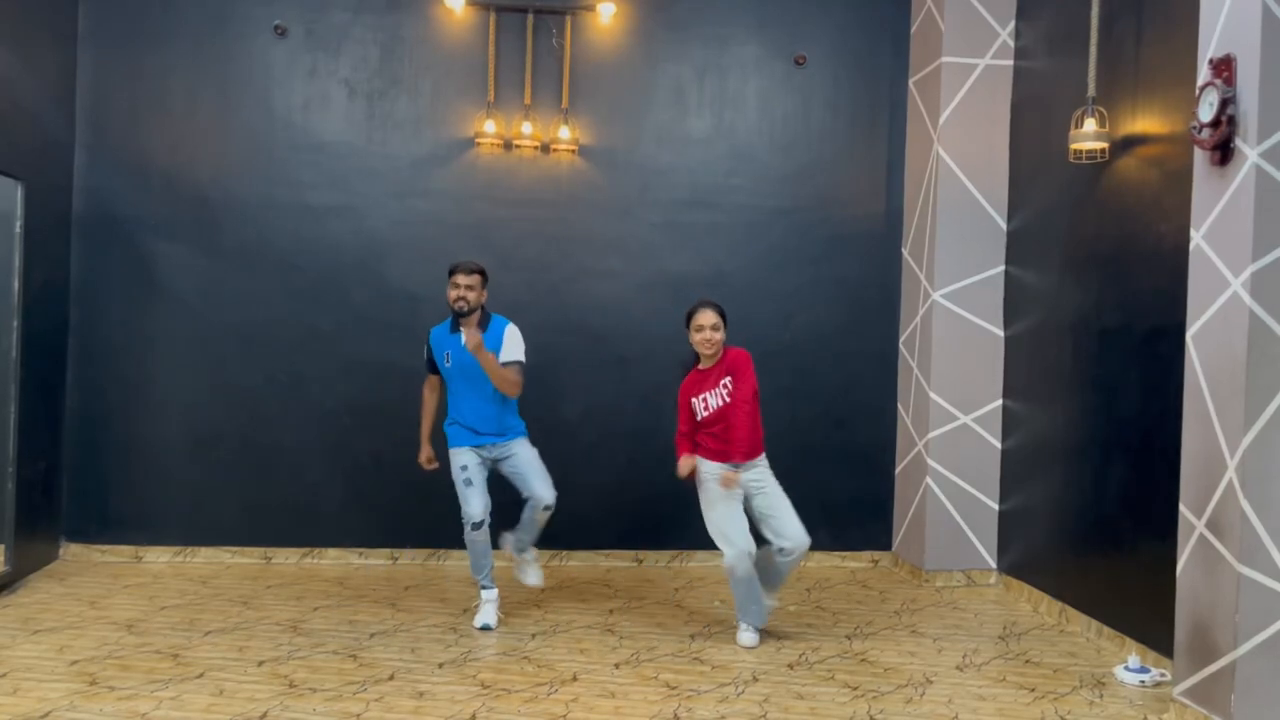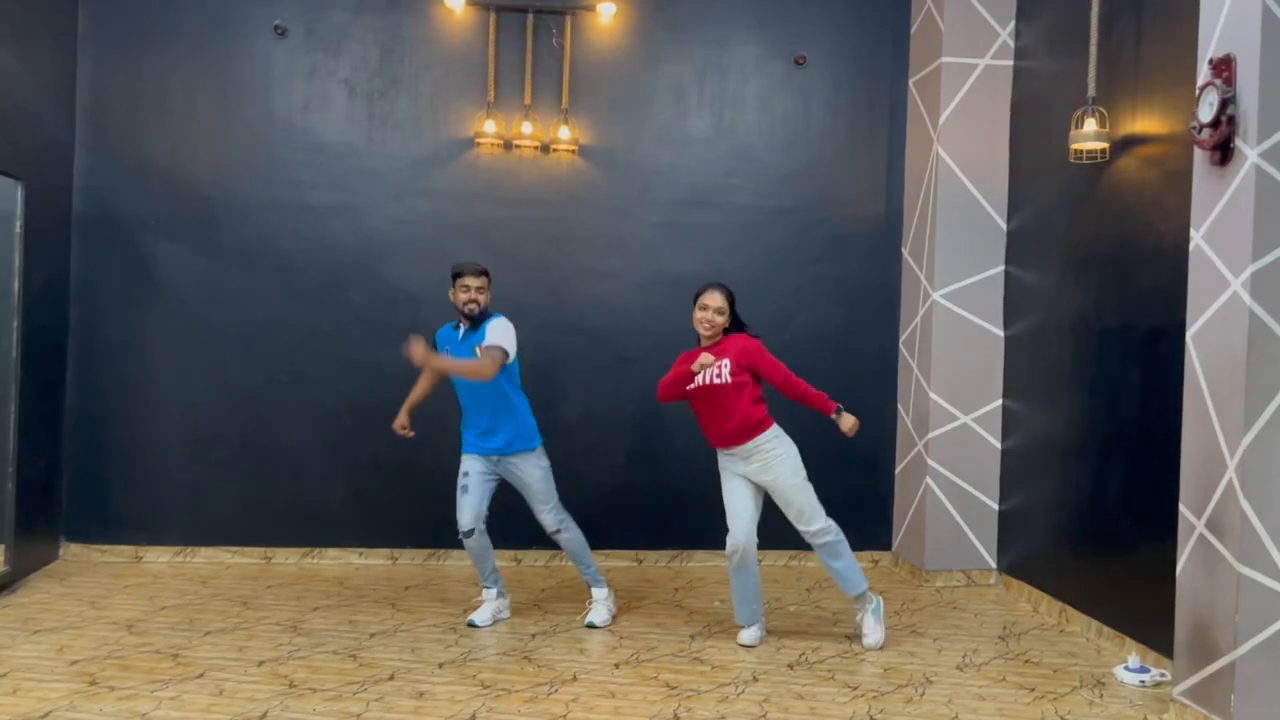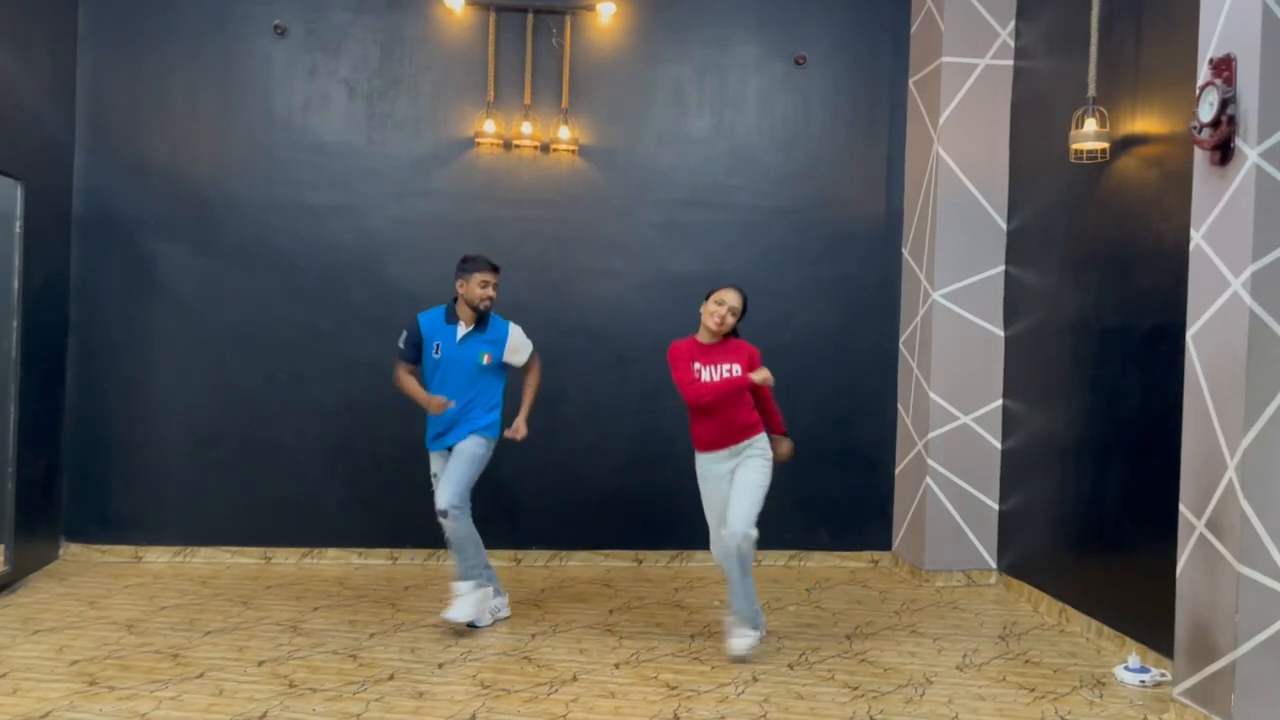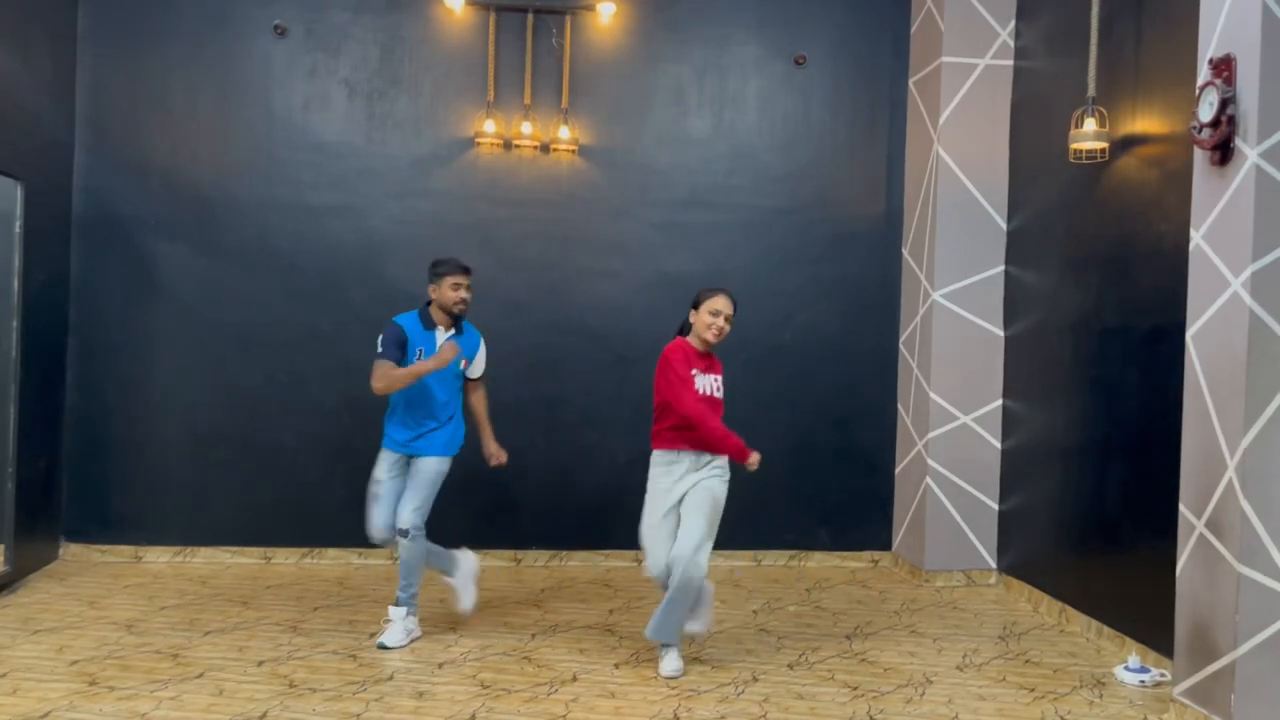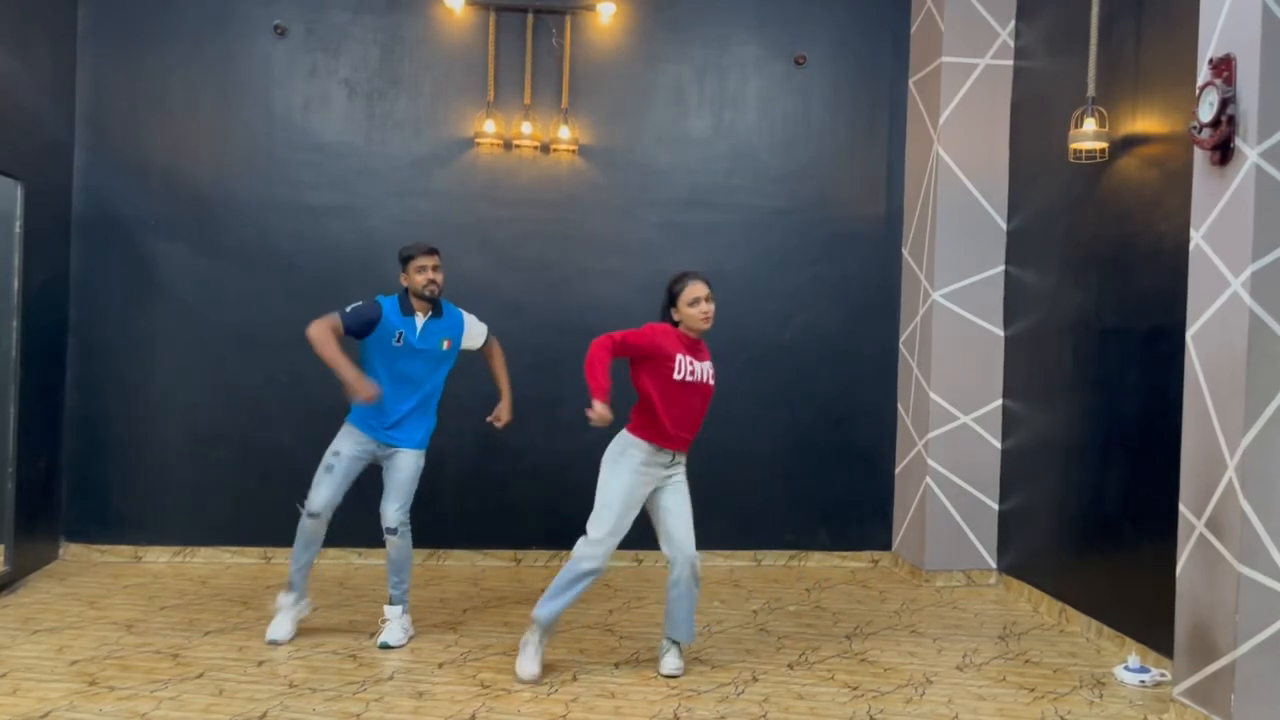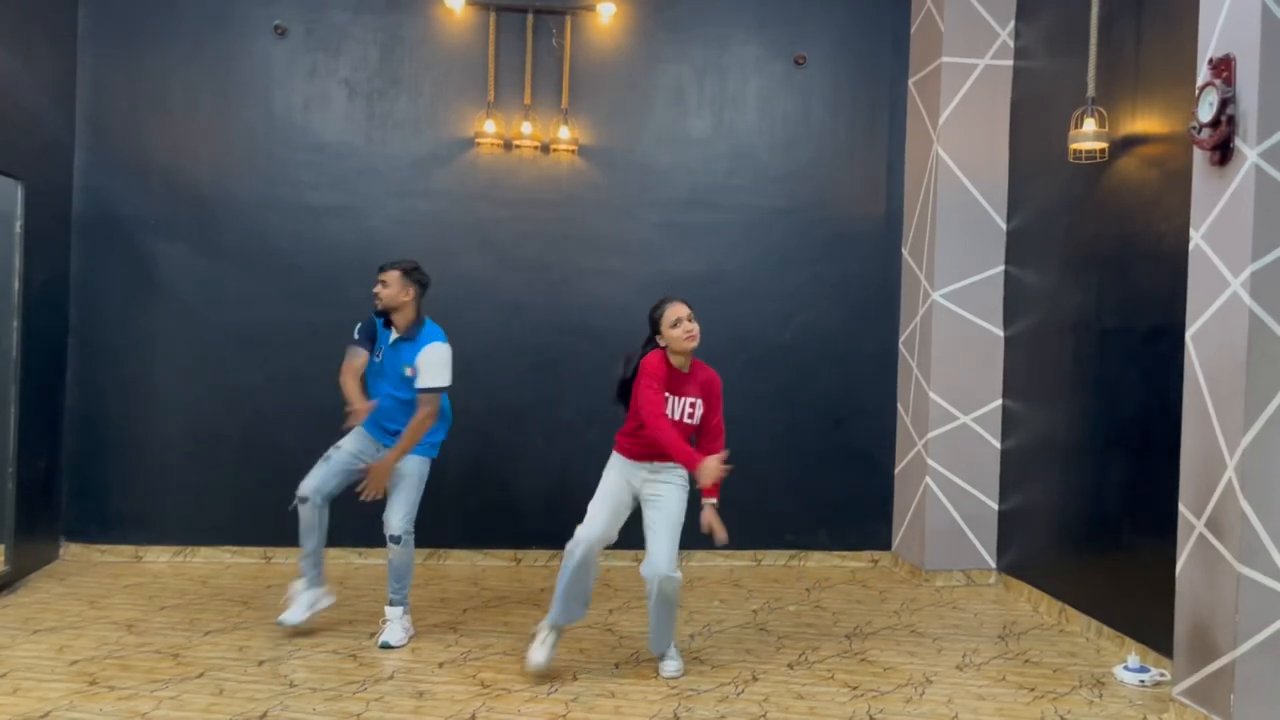
dt=0.3s
person 1, frame 1
left shoulder: (506, 331)
right shoulder: (437, 337)
left elbow: (513, 388)
right elbow: (431, 387)
left wrist: (481, 352)
right wrist: (425, 441)
left hip: (509, 436)
right hip: (464, 441)
left knee: (544, 498)
right knee: (476, 516)
left ankle: (520, 546)
right ankle: (488, 597)
person 1, frame 2
left shoulder: (499, 327)
right shoulder: (444, 336)
left elbow: (486, 370)
right elbow: (436, 372)
left wrist: (430, 358)
right wrist: (405, 409)
left hip: (520, 447)
right hip: (477, 450)
left knee: (553, 520)
right knee: (468, 525)
left ankle: (599, 591)
right ankle: (495, 596)
person 1, frame 3
left shoulder: (504, 332)
right shoulder: (424, 324)
left elbow: (532, 365)
right elbow: (402, 372)
left wrist: (523, 416)
right wrist: (425, 399)
left hip: (477, 434)
right hip: (439, 439)
left knee: (449, 505)
right knee: (455, 518)
left ankle: (469, 586)
right ankle: (493, 596)
person 1, frame 4
left shoulder: (472, 340)
right shoulder: (400, 329)
right elbow: (379, 383)
left wrist: (488, 438)
right wrist: (431, 364)
left hip: (437, 447)
right hip: (397, 444)
left knee: (405, 524)
right knee: (380, 531)
left ankle: (404, 614)
right ankle: (458, 565)
person 1, frame 5
left shoulder: (458, 321)
right shoulder: (379, 311)
left elbow: (491, 344)
right elbow: (318, 329)
left wrist: (505, 397)
right wrist: (351, 376)
left hip: (409, 438)
right hip: (363, 428)
left knee: (394, 520)
right knee: (318, 507)
left ankle: (398, 614)
right ankle: (294, 598)
person 1, frame 6
left shoulder: (433, 346)
right shoulder: (373, 326)
left elbow: (426, 415)
right elbow: (349, 373)
left wrist: (388, 465)
right wrist: (357, 402)
left hip: (413, 445)
right hip: (373, 433)
left knee: (396, 527)
right knee: (311, 492)
left ankle: (398, 614)
right ankle: (312, 586)
person 2, frame 1
left shoulder: (739, 360)
right shoulder: (688, 387)
left elbow: (743, 410)
right elbow: (686, 435)
left wrist: (735, 467)
right wrist: (685, 459)
left hip: (754, 467)
right hip: (712, 473)
left knee: (795, 543)
right knee: (739, 550)
left ankle: (760, 582)
right ankle: (749, 620)
person 2, frame 2
left shoulder: (743, 347)
right shoulder: (687, 360)
left elbow: (787, 382)
right elbow: (664, 395)
left wrist: (835, 410)
right wrist: (693, 370)
left hip: (768, 448)
right hip: (730, 460)
left knee: (816, 526)
right knee: (740, 538)
left ankle: (865, 602)
right ankle: (749, 620)
person 2, frame 3
left shoulder: (746, 352)
right shoulder: (680, 351)
right elbow: (695, 396)
left wrist: (779, 433)
right wrist: (749, 379)
left hip: (751, 452)
right hip: (708, 460)
left knee: (737, 531)
right knee: (723, 547)
left ankle: (742, 618)
right ankle: (750, 621)
person 2, frame 4
left shoulder: (715, 362)
right shoulder: (675, 353)
right elbow: (693, 412)
right wrist: (742, 450)
left hip: (711, 468)
right hip: (668, 463)
left knee: (688, 563)
right knee: (659, 566)
left ankle: (667, 642)
right ankle: (696, 594)
person 2, frame 5
left shoulder: (703, 352)
right shoulder: (660, 336)
right elbow: (602, 346)
right wrist: (600, 398)
left hip: (673, 465)
right hip: (633, 456)
left knee: (685, 555)
right knee: (599, 544)
left ankle: (673, 642)
right ankle: (538, 631)
person 2, frame 6
left shoulder: (708, 380)
right shoulder: (653, 363)
left elbow: (714, 444)
right elbow: (654, 425)
left wrist: (710, 503)
right wrist: (698, 462)
left hip: (666, 477)
right hip: (623, 467)
left knee: (662, 571)
right knee: (587, 543)
left ankle: (663, 648)
right ankle: (552, 627)
